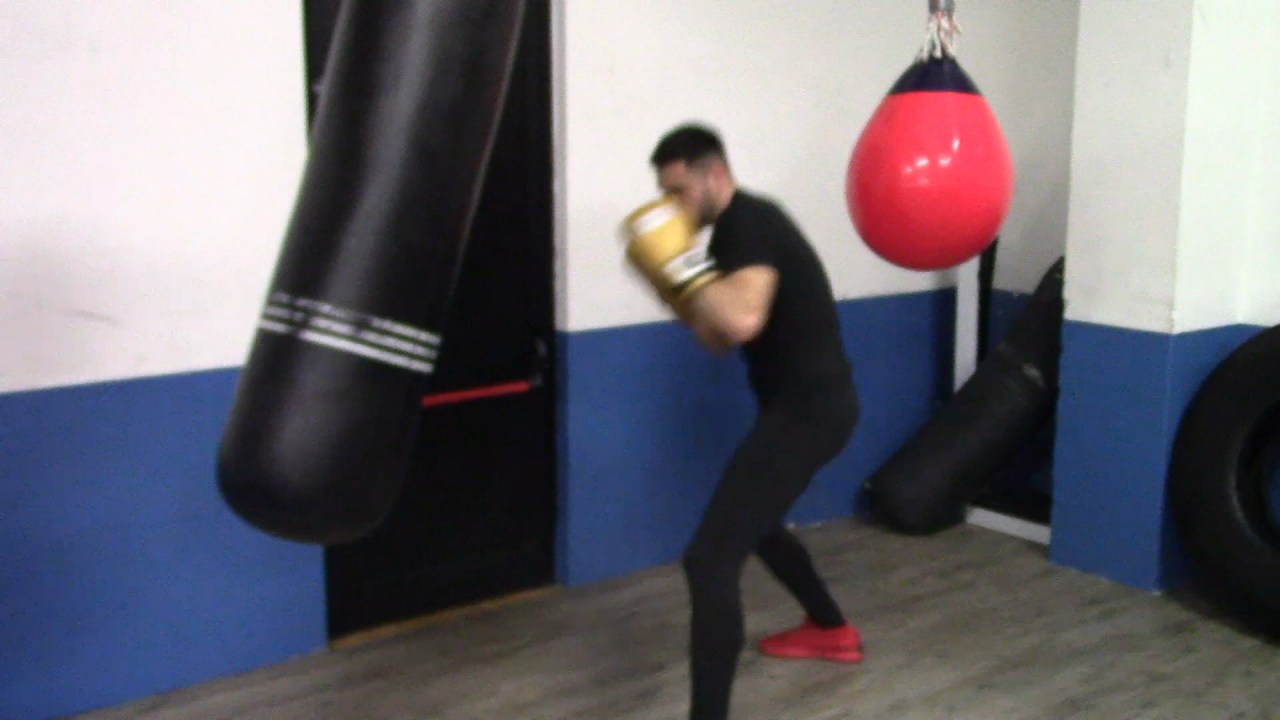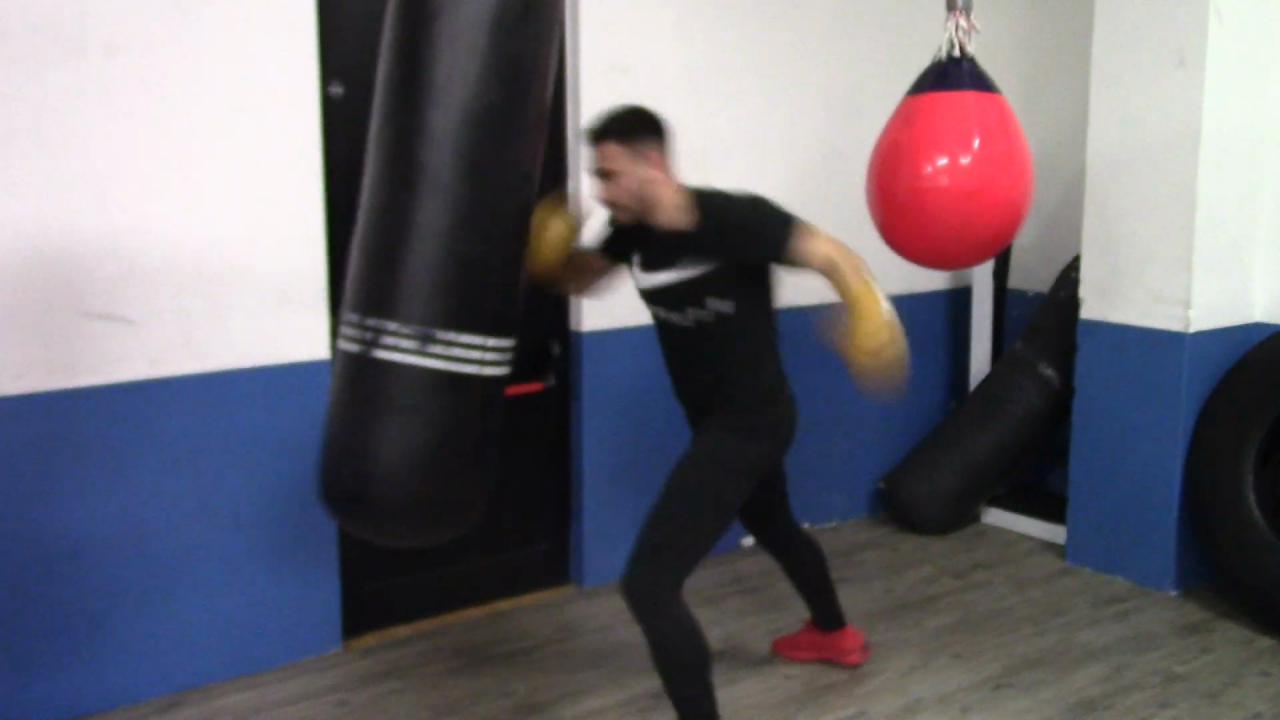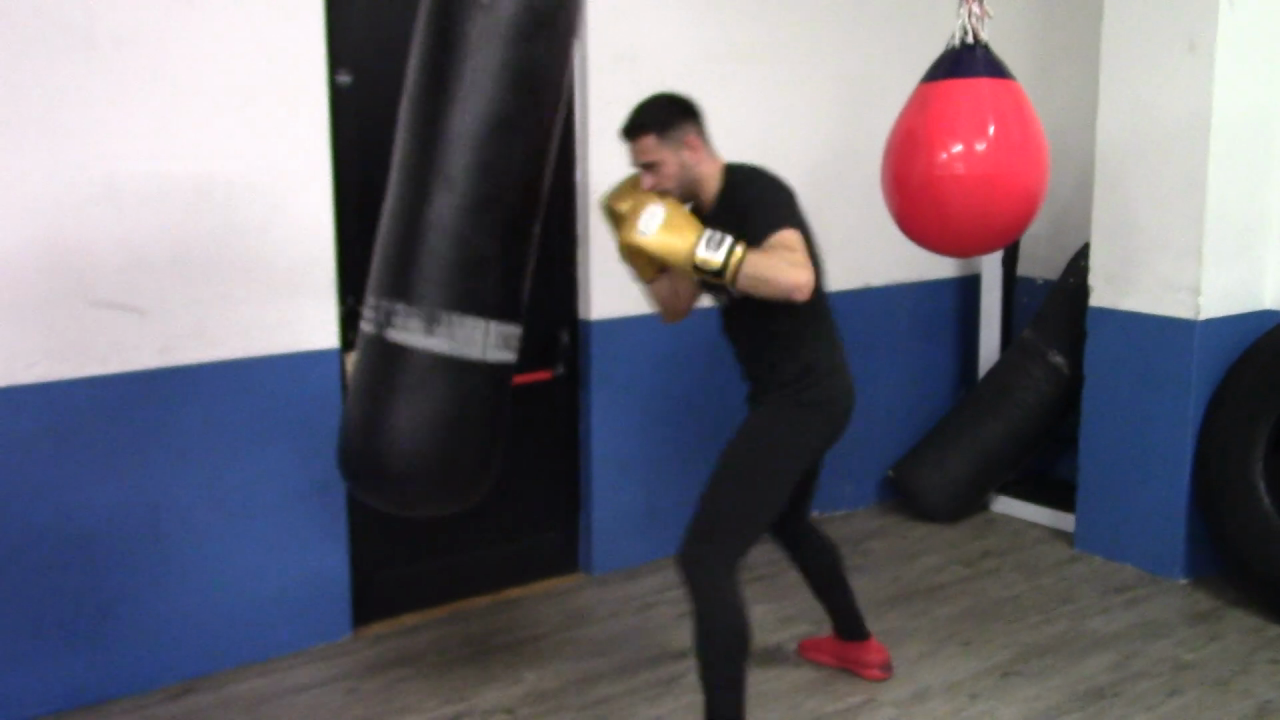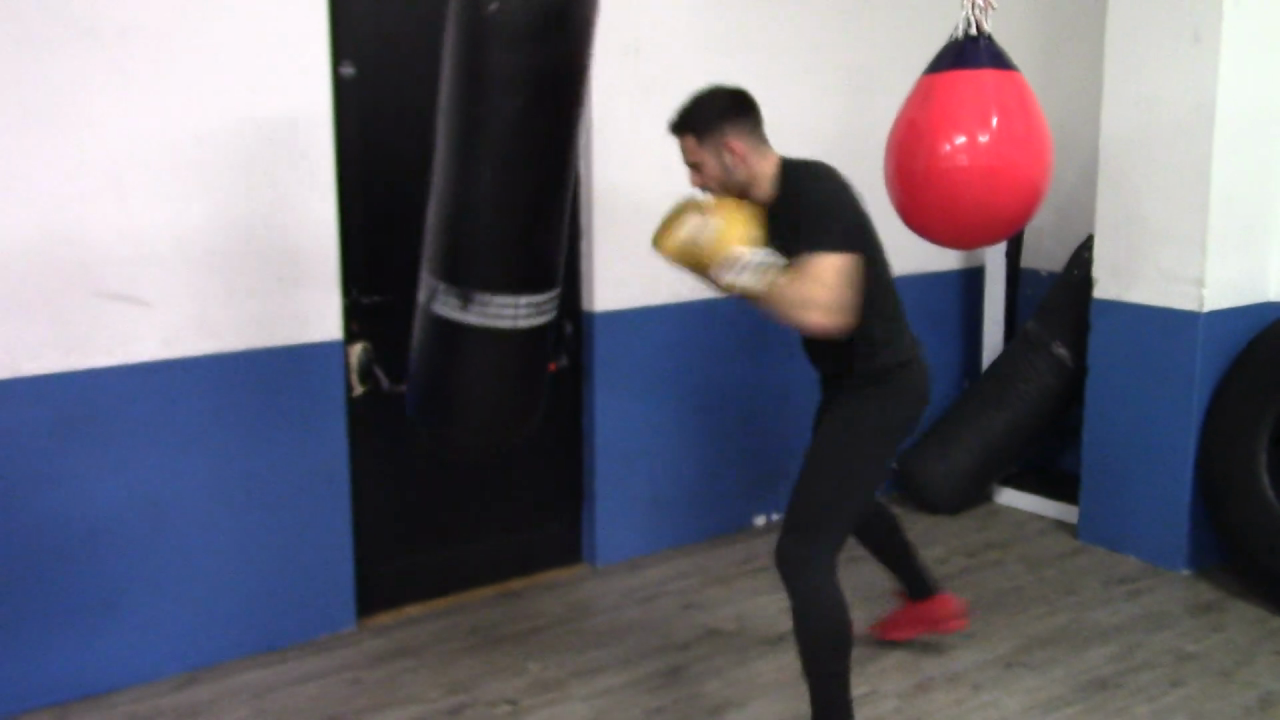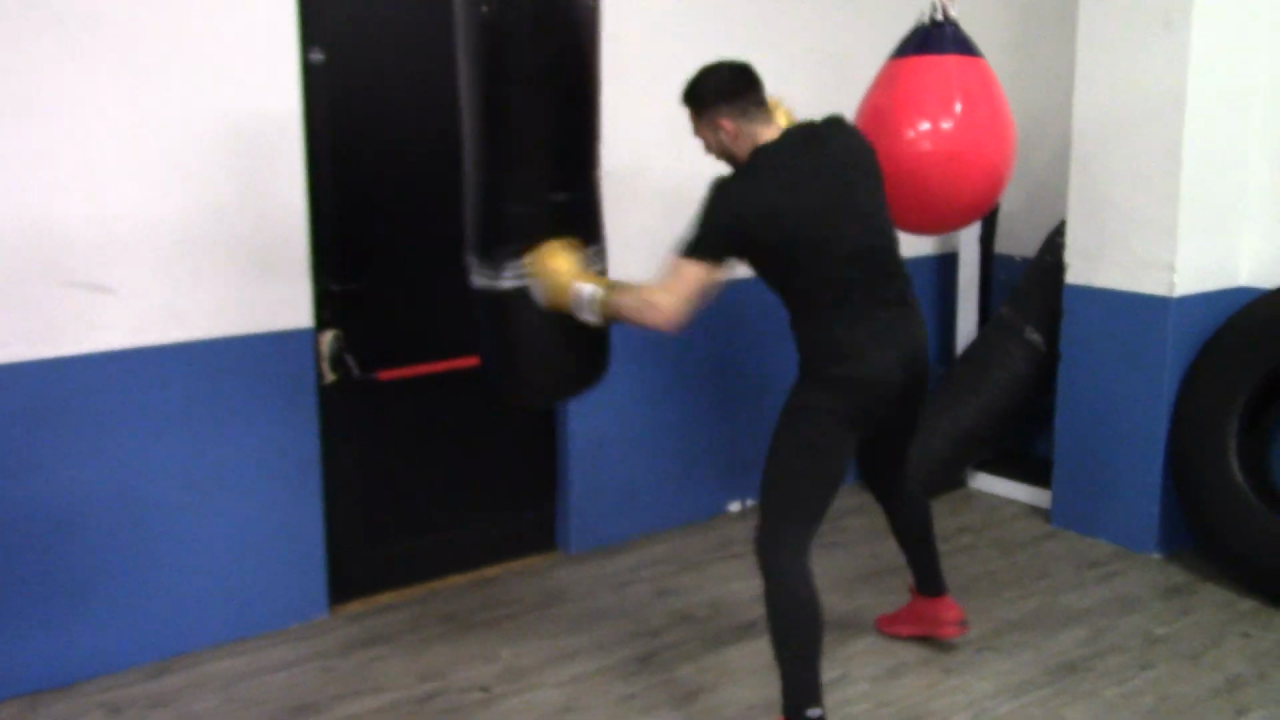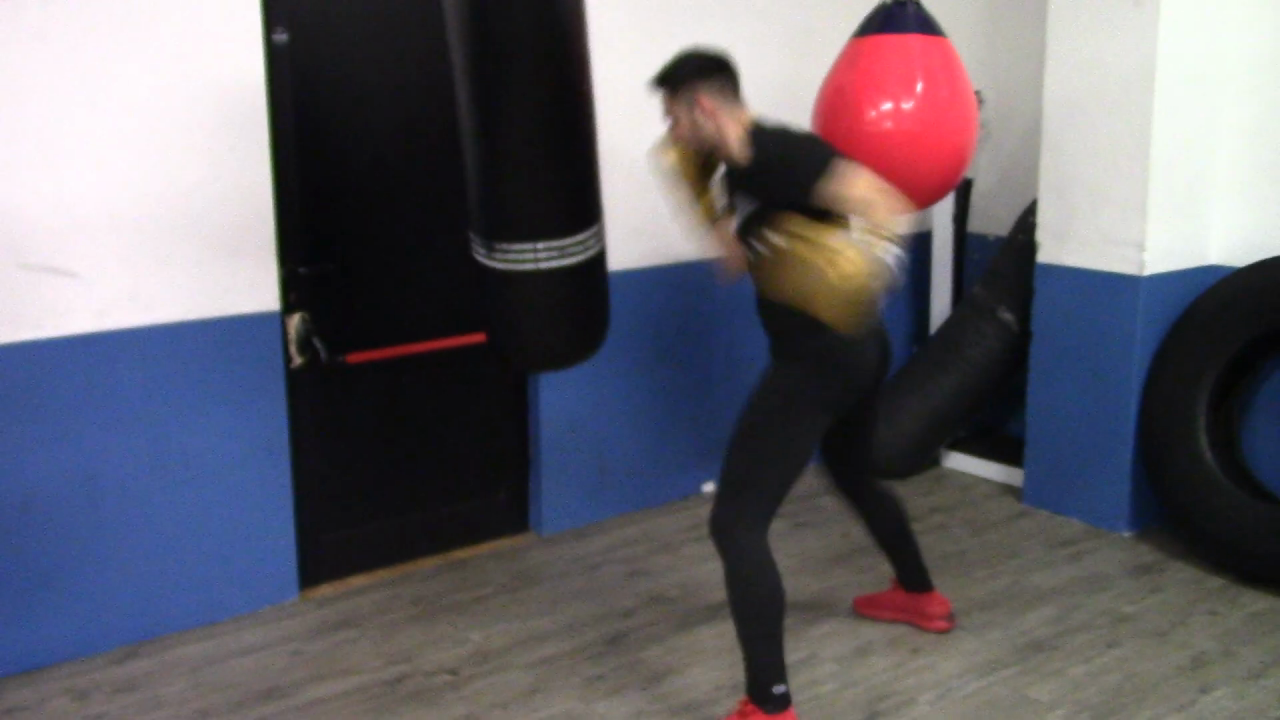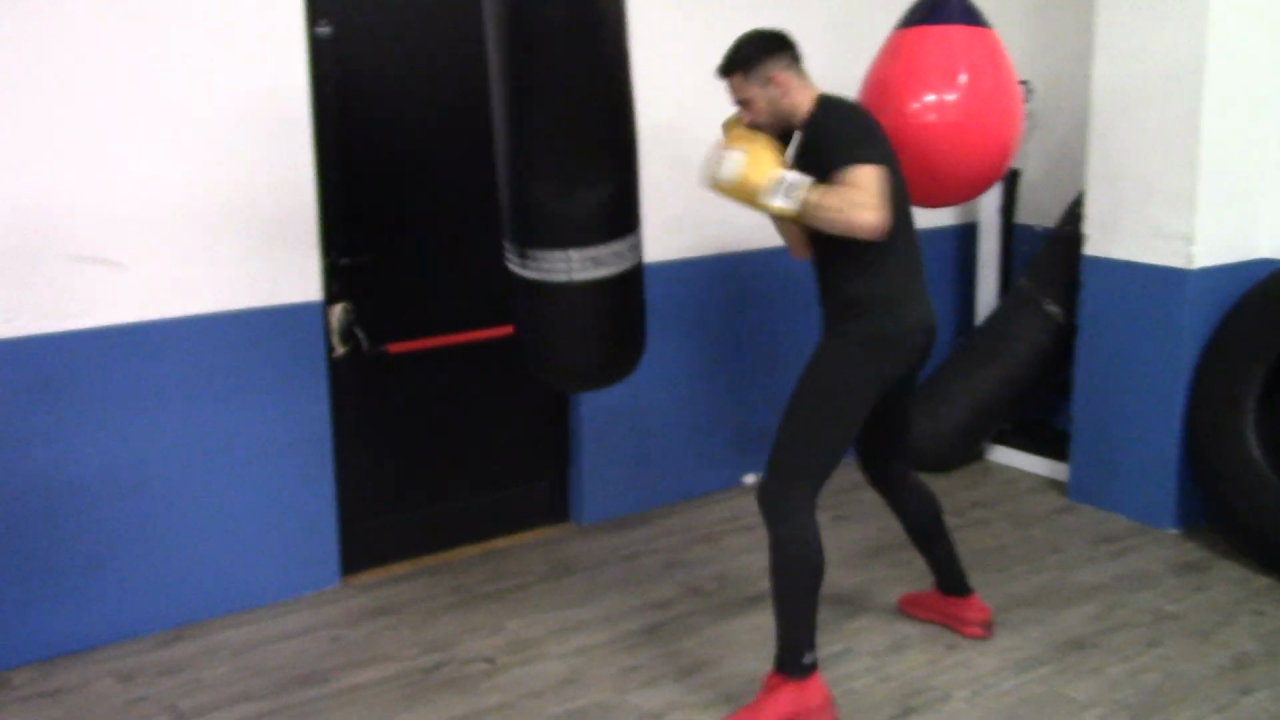
dt=0.4s
person 1, frame 1
left shoulder: (753, 222)
right shoulder: (734, 229)
left elbow: (739, 320)
right elbow: (713, 327)
left hip: (812, 410)
right hip: (793, 404)
left knee: (707, 559)
right knee: (752, 528)
right ankle: (830, 629)
person 1, frame 2
left shoulder: (733, 217)
right shoulder: (632, 227)
left elbow: (832, 256)
right elbow: (578, 280)
right wrist: (553, 256)
left hip: (743, 424)
right hip: (712, 419)
left knee: (648, 583)
right knee: (771, 526)
right ankle: (833, 632)
person 1, frame 3
left shoulder: (757, 193)
right shoulder: (729, 207)
left elbow: (795, 281)
right elbow: (675, 305)
left wrist: (696, 247)
right wrist: (643, 242)
left hip: (801, 399)
right hip: (815, 391)
left knee: (704, 557)
right knee: (785, 521)
right ankle: (858, 644)
person 1, frame 4
left shoulder: (815, 196)
right shoulder: (753, 194)
left elbow: (821, 313)
right elbow: (740, 261)
left wrist: (745, 268)
left hip: (879, 385)
right hip: (849, 381)
left knee: (801, 554)
right knee: (849, 502)
right ankle: (930, 602)
person 1, frame 5
left shoulder: (739, 195)
right shoulder: (843, 138)
left elbow: (666, 310)
left wrist: (584, 295)
left hip: (847, 369)
right hip: (909, 345)
left knee: (781, 542)
right knee: (887, 475)
right ankle: (935, 603)
person 1, frame 6
left shoulder: (785, 153)
right shoulder: (739, 170)
left elbow: (885, 206)
right elbow: (740, 264)
left hip: (819, 363)
right hip: (857, 348)
left knee: (735, 524)
right knee: (851, 473)
right ankle: (918, 594)
person 1, frame 7
left shoulder: (840, 123)
right shoulder: (814, 136)
left elbow: (865, 218)
right elbow: (806, 243)
left wrist: (776, 185)
right wrist: (760, 172)
left hip: (870, 332)
right hip: (901, 327)
left knee: (783, 494)
right knee: (887, 466)
right ankle: (959, 598)
